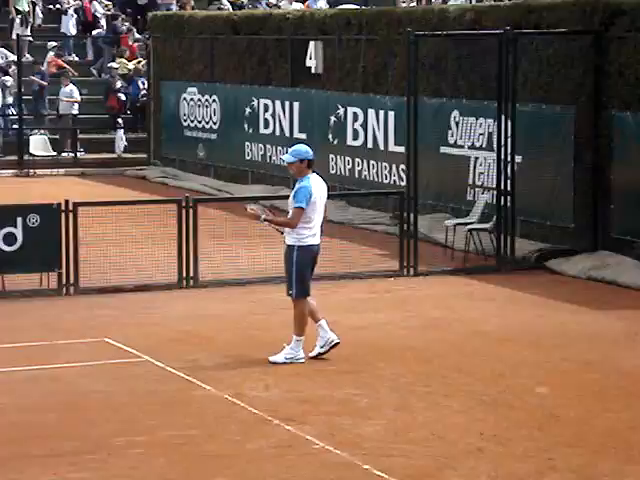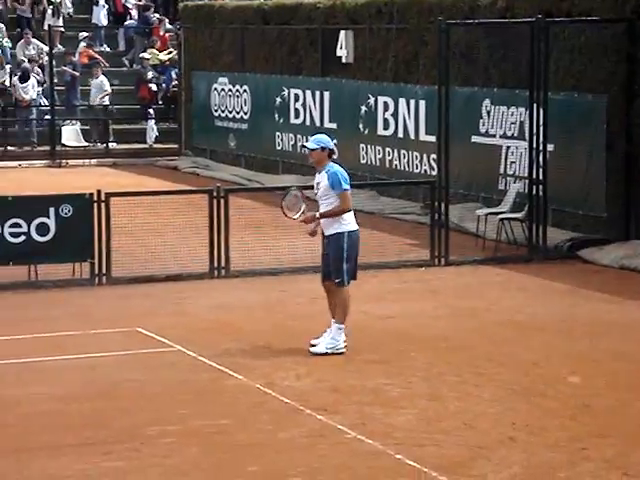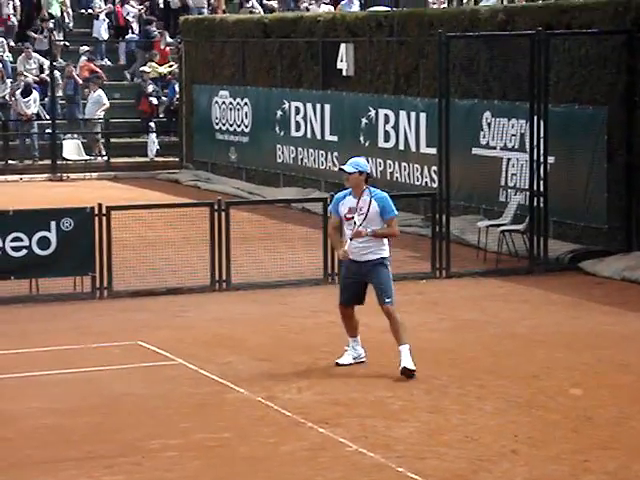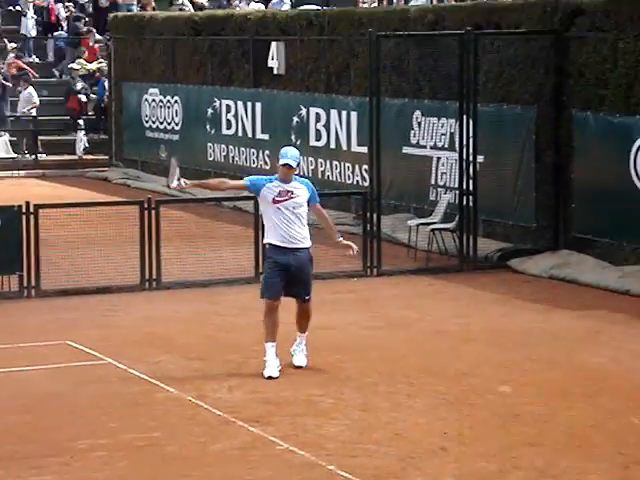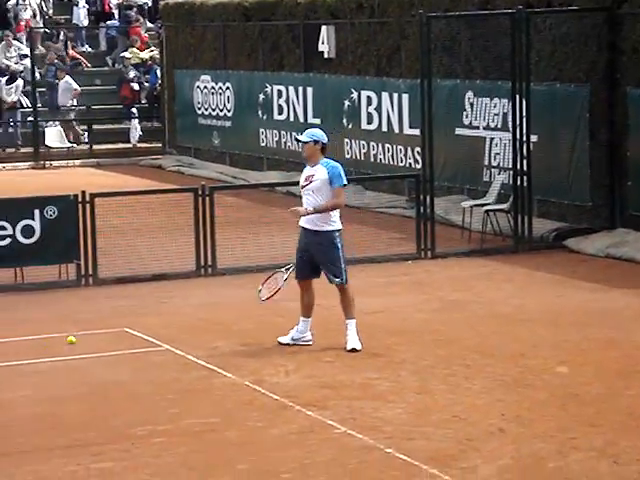
dt=0.7s
person 1, frame 1
left shoulder: (304, 187)
right shoulder: (318, 181)
left elbow: (293, 222)
right elbow: (321, 215)
left wrist: (264, 218)
left hip: (300, 246)
right hip: (311, 243)
left knee: (298, 297)
right knee: (300, 294)
left ankle: (295, 350)
right ankle: (325, 334)
person 1, frame 2
left shoulder: (335, 173)
right shoulder: (319, 175)
left elbow: (346, 206)
left wrist: (316, 216)
right wrist: (316, 224)
left hip: (343, 234)
right hip: (331, 235)
left knee: (340, 285)
right knee: (328, 284)
left ankle: (336, 339)
right ankle: (335, 333)
person 1, frame 3
left shoulder: (381, 198)
right shoulder: (339, 199)
left elbow: (394, 231)
right elbow: (333, 229)
left wrist: (368, 233)
right wrist: (340, 248)
left hip: (378, 261)
right hip: (352, 262)
left knee: (388, 308)
right knee: (345, 309)
left ankle: (406, 358)
right ankle: (355, 349)
person 1, frame 4
left shoulder: (306, 186)
right shoulder: (262, 183)
left elbow: (320, 214)
right elbow: (227, 184)
left wrist: (339, 239)
right wrist: (193, 183)
left hip: (301, 252)
right hip: (276, 252)
left knee: (304, 304)
right knee: (271, 304)
left ankle: (299, 346)
right ankle: (271, 359)
person 1, frame 5
left shoulder: (333, 168)
right shoulder: (306, 170)
left elbow: (338, 202)
left wrist: (308, 211)
left hip: (327, 234)
right hip: (307, 233)
left knee: (341, 284)
right knee: (304, 282)
left ankle: (352, 333)
right ankle: (302, 331)
